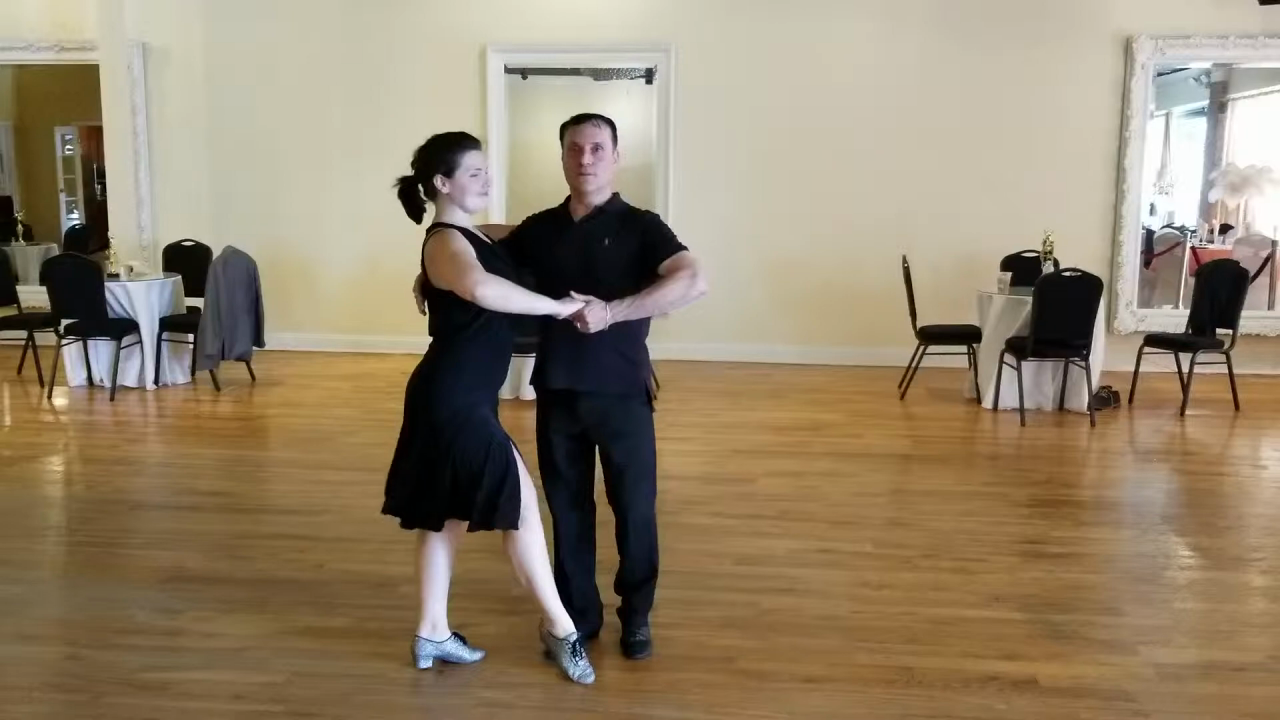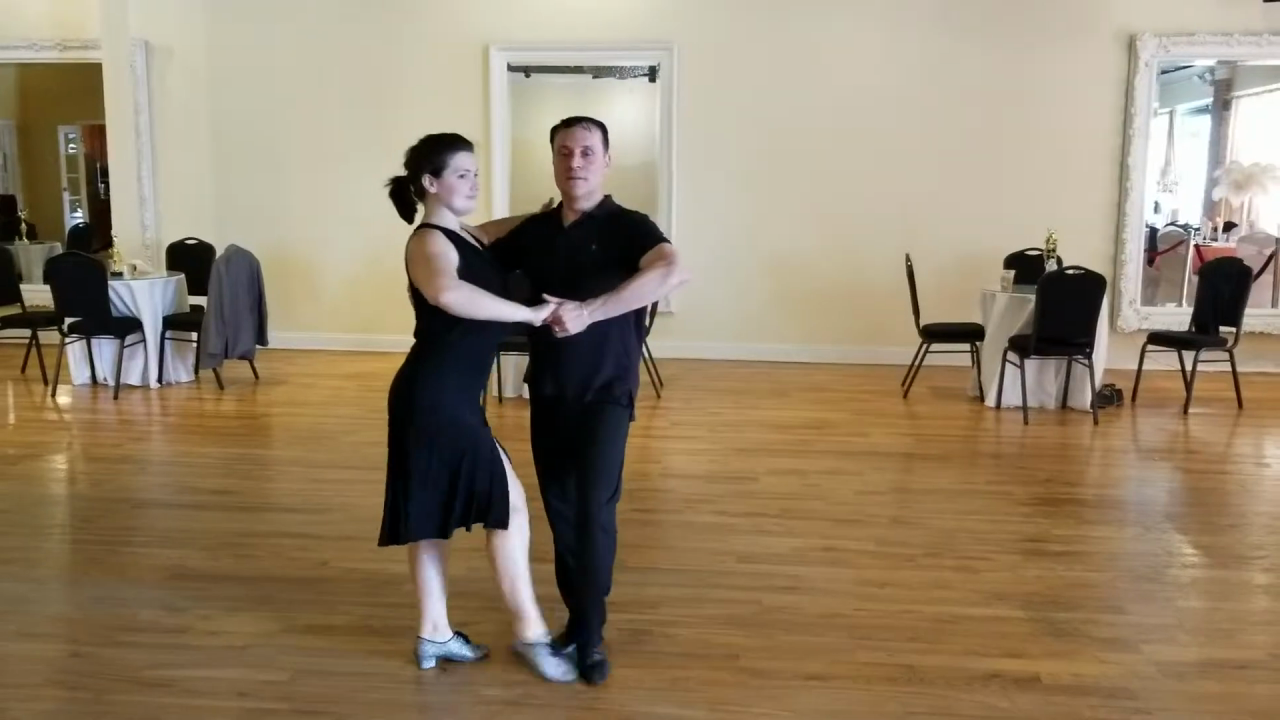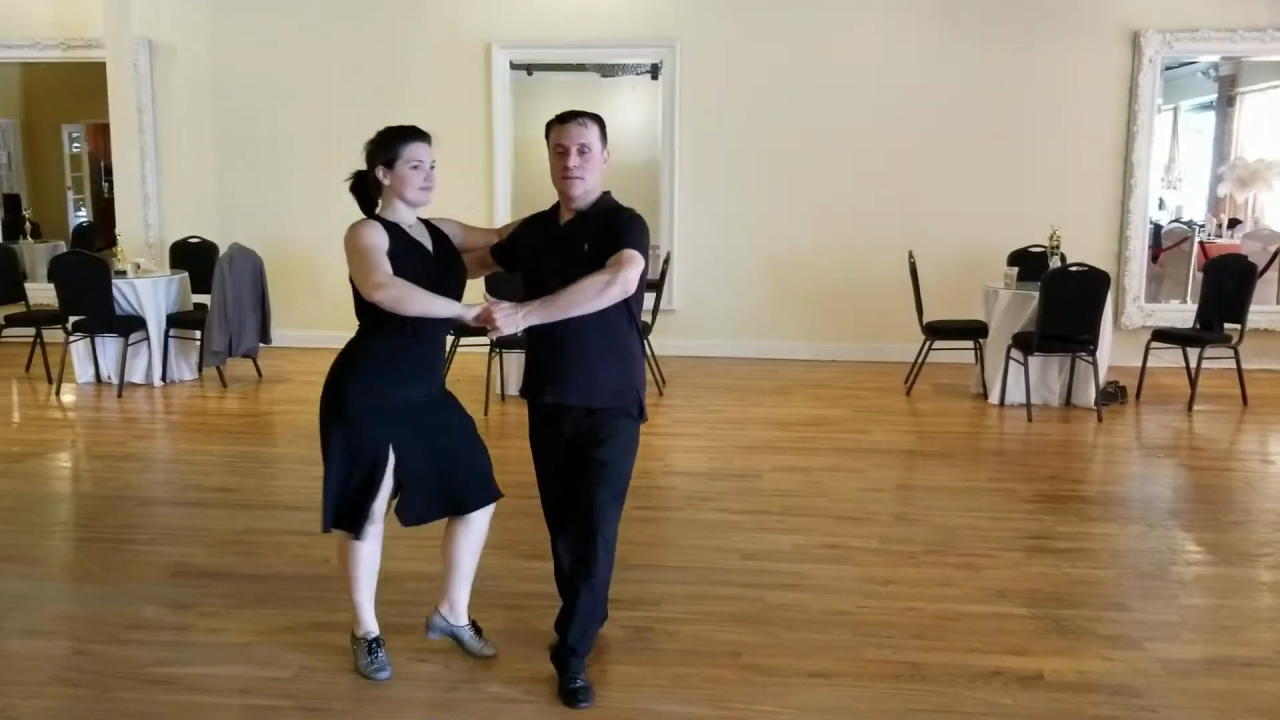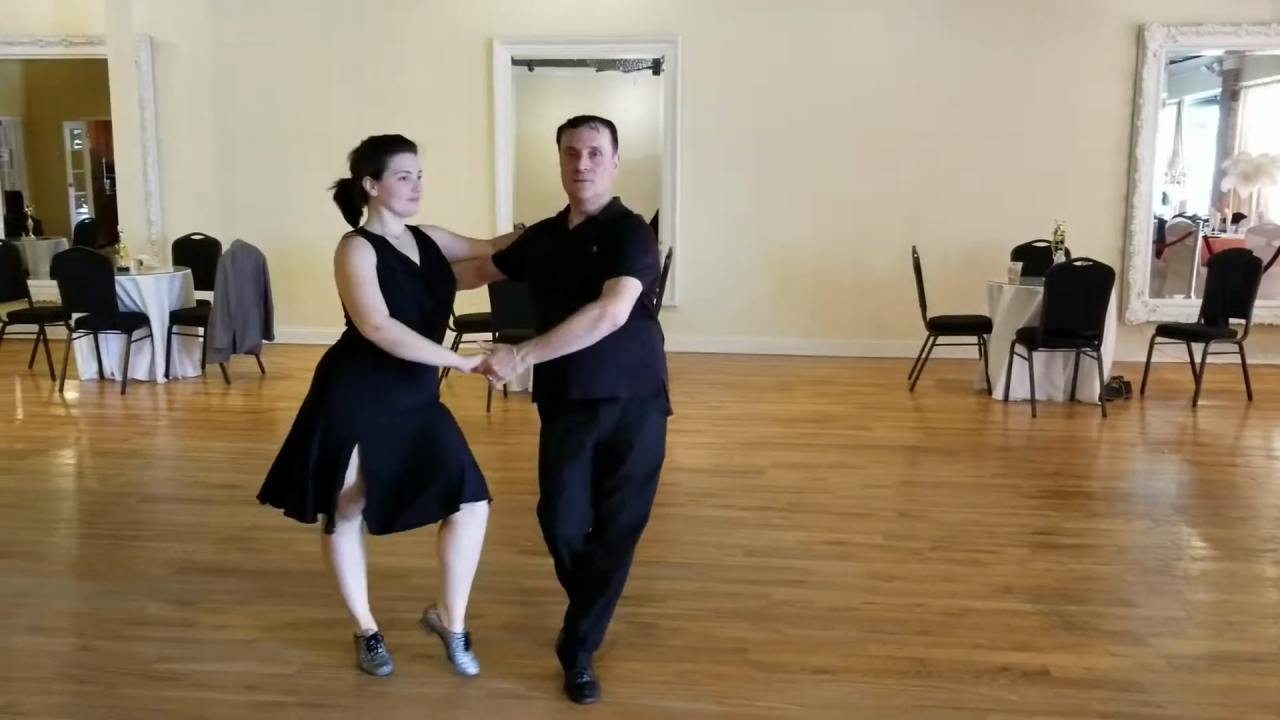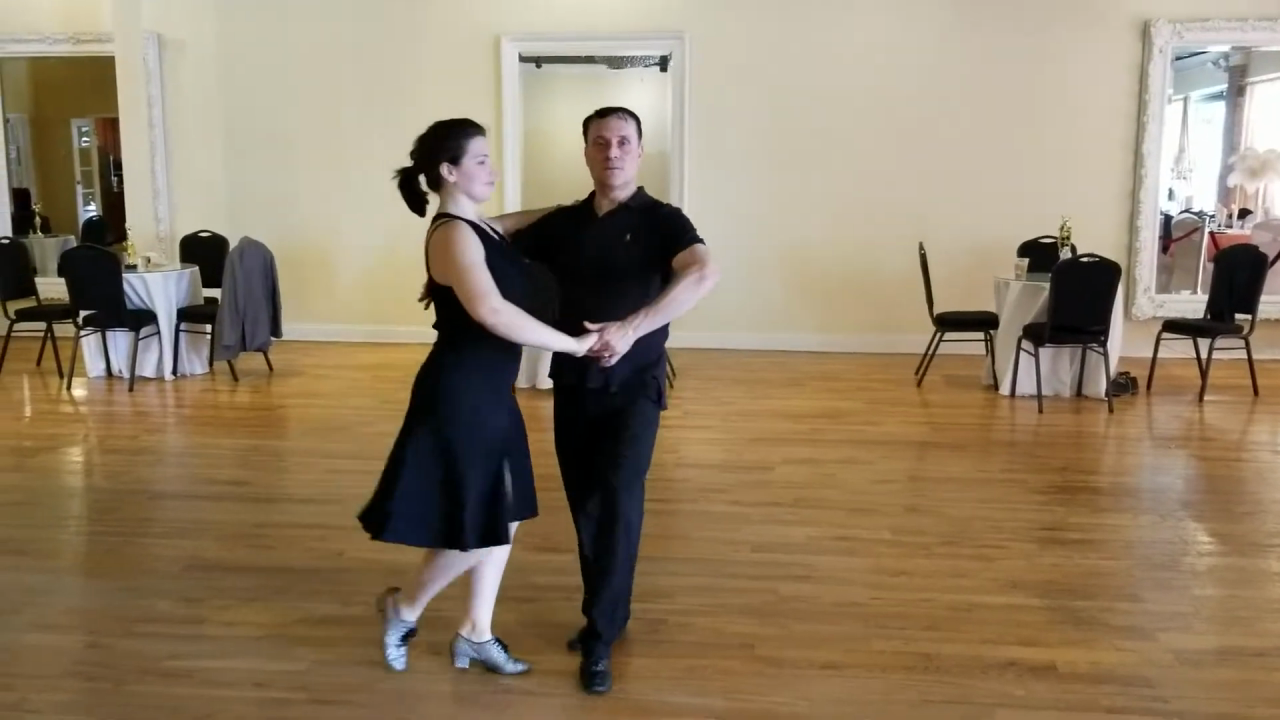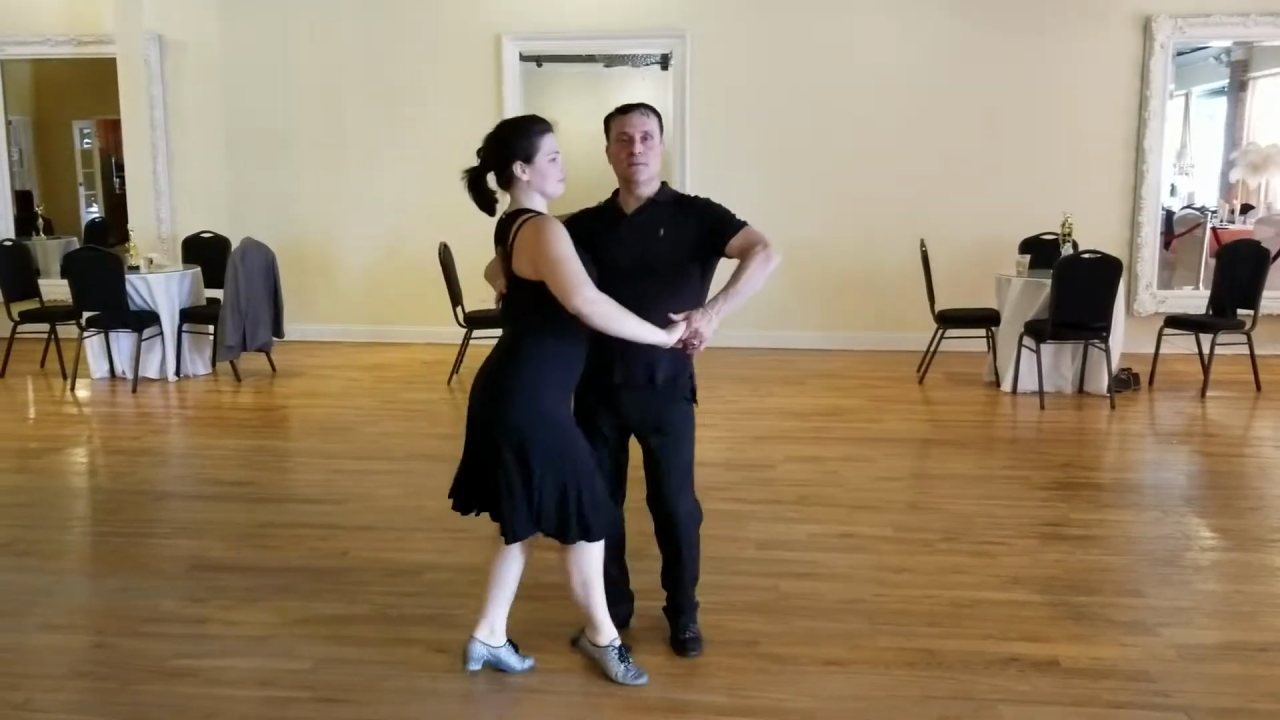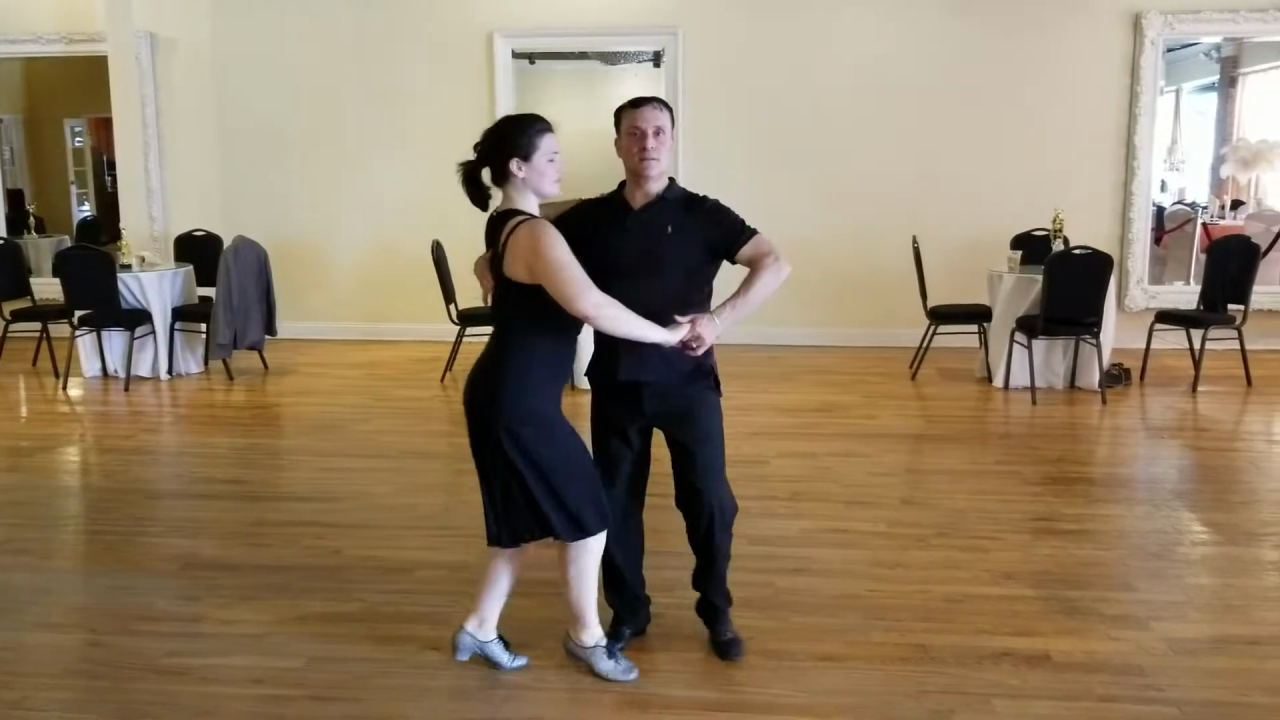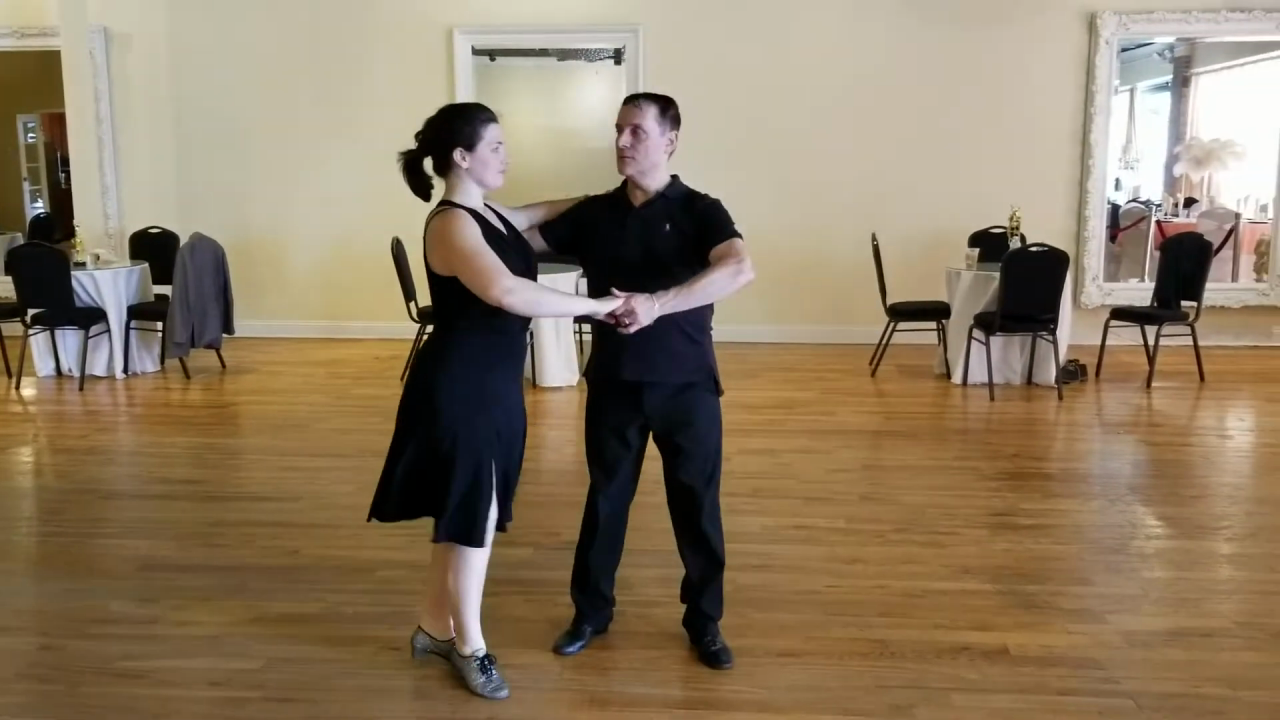
dt=0.5s
person 1, frame 1
left shoulder: (641, 226)
right shoulder: (540, 228)
left elbow: (694, 280)
left wrist: (616, 311)
left hip: (624, 391)
right hip: (559, 391)
left knee: (634, 509)
right knee: (567, 512)
left ankle: (635, 613)
right ankle: (578, 616)
person 1, frame 2
left shoulder: (629, 227)
right shoulder: (533, 231)
left elbow: (671, 272)
left wrist: (588, 311)
left hip: (606, 392)
right hip: (548, 393)
left knee: (593, 508)
right knee: (561, 511)
left ankle: (590, 631)
right ankle: (577, 614)
person 1, frame 3
left shoulder: (623, 224)
right shoulder: (534, 230)
left elbow: (622, 280)
right elbow: (479, 260)
left wrist: (525, 314)
left hip: (610, 404)
right hip: (548, 401)
left knee: (594, 527)
right knee: (561, 522)
left ankle: (572, 653)
right ankle: (587, 611)
person 1, frame 4
left shoulder: (631, 232)
right shoulder: (541, 237)
left elbow: (612, 311)
right elbow: (478, 269)
left wrist: (522, 356)
left hip: (635, 403)
right hip: (565, 404)
left knee: (617, 526)
right knee: (561, 520)
left ankle: (580, 646)
right ankle: (590, 608)
person 1, frame 5
left shoulder: (662, 221)
right shoulder: (563, 222)
left elbow: (702, 275)
left wrist: (630, 328)
left hip: (632, 386)
right hip: (573, 385)
left knee: (618, 501)
right knee: (586, 505)
left ankle: (599, 636)
right ankle: (606, 612)
person 1, frame 6
left shoulder: (695, 215)
right shoulder: (586, 226)
left elbow: (764, 253)
left wrist: (713, 311)
left hip: (665, 387)
right hip: (597, 386)
left knee: (674, 503)
left ankle: (682, 610)
right ankle: (613, 606)
person 1, frame 7
left shoulder: (703, 214)
right shoulder: (590, 217)
left elbow: (774, 263)
left wrist: (720, 317)
right wrist: (490, 269)
left hip: (688, 381)
right hip: (617, 384)
left knee: (709, 499)
right knee: (617, 502)
left ankle: (716, 609)
right ankle: (628, 612)
person 1, frame 8
left shoulder: (700, 211)
right shoulder: (593, 213)
left elbow: (739, 270)
right elbow: (518, 241)
left wrist: (656, 303)
left hip: (687, 385)
right hip: (613, 383)
left knee: (696, 503)
right knee: (605, 497)
left ankle: (704, 620)
right ankle: (591, 610)
person 2, frame 1
left shoulder: (468, 236)
right shoulder: (445, 242)
right elbow: (480, 289)
right wrist: (557, 306)
left hip: (461, 396)
right hip: (452, 398)
left knee: (449, 513)
right knee: (520, 503)
left ankle: (431, 633)
right ankle: (560, 628)
person 2, frame 2
left shoulder: (459, 237)
right shoulder: (429, 243)
right elbow: (448, 293)
right wrist: (531, 314)
left hip: (452, 395)
right hip: (433, 398)
left knee: (439, 516)
right knee: (506, 506)
left ankle: (434, 634)
right ankle: (531, 633)
person 2, frame 3
left shoulder: (439, 232)
right shoulder: (367, 233)
left elbow: (502, 240)
right elbow: (382, 290)
right wrist: (465, 311)
left hip: (424, 391)
right hip: (366, 393)
left knee: (475, 499)
right knee: (365, 516)
left ankle: (453, 613)
right ankle: (365, 632)
person 2, frame 4
left shoulder: (428, 240)
right shoulder: (356, 249)
left elbow: (488, 249)
right elbow: (378, 328)
right wrist: (459, 361)
left hip: (415, 402)
right hip: (351, 400)
left knee: (469, 499)
right knee: (344, 515)
left ankle: (449, 615)
right ankle: (366, 630)
person 2, frame 5
left shoulder: (478, 227)
right shoulder: (452, 235)
left elbow: (516, 225)
right elbow: (492, 312)
right wrist: (573, 344)
left hip: (488, 394)
right hip: (457, 398)
left knee: (501, 519)
right knee: (475, 532)
left ankle: (475, 633)
right ankle: (403, 608)
person 2, frame 6
left shoulder: (516, 224)
right shoulder: (542, 230)
right elbow: (584, 303)
right wrist: (661, 336)
left hip: (514, 388)
right hip: (529, 396)
left knee: (527, 521)
right knee: (582, 520)
left ankle: (489, 637)
right ankle: (602, 637)
person 2, frame 7
left shoulder: (506, 224)
right shoulder: (535, 236)
right elbow: (589, 306)
right wrist: (665, 335)
left hip: (510, 391)
right hip: (518, 399)
left knee: (534, 521)
right knee: (584, 519)
left ankle: (479, 629)
right ankle: (587, 636)
person 2, frame 8
left shoulder: (485, 213)
right shoulder: (451, 224)
left elbow: (534, 217)
right elbow: (506, 293)
right wrist: (594, 305)
left hip: (494, 386)
right hip: (456, 391)
left knee: (467, 519)
right knee: (470, 522)
left ankle: (435, 628)
right ankle: (470, 646)
